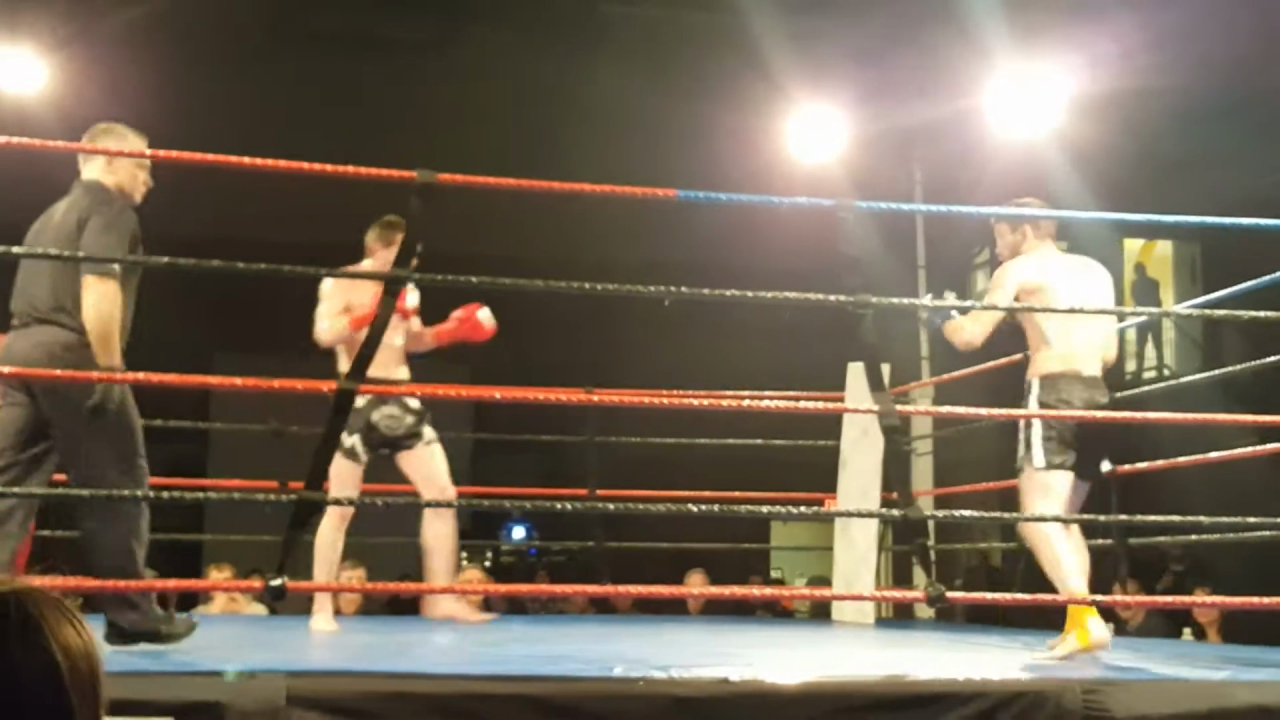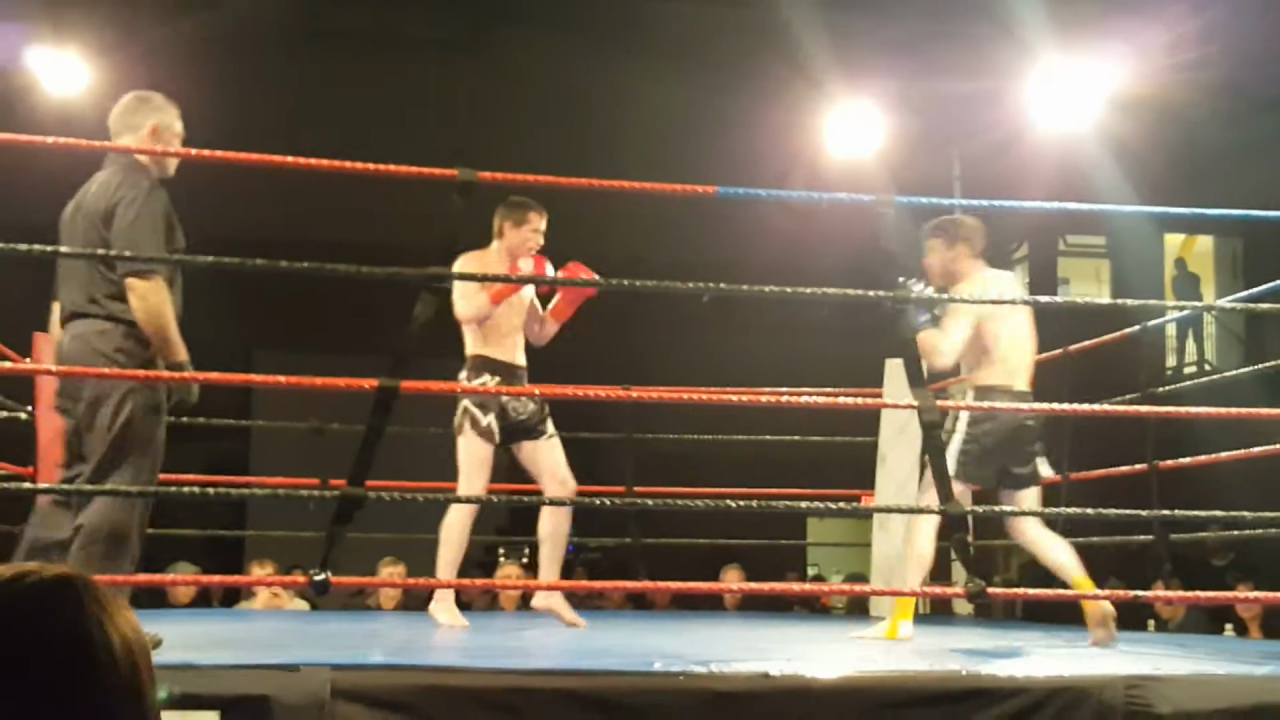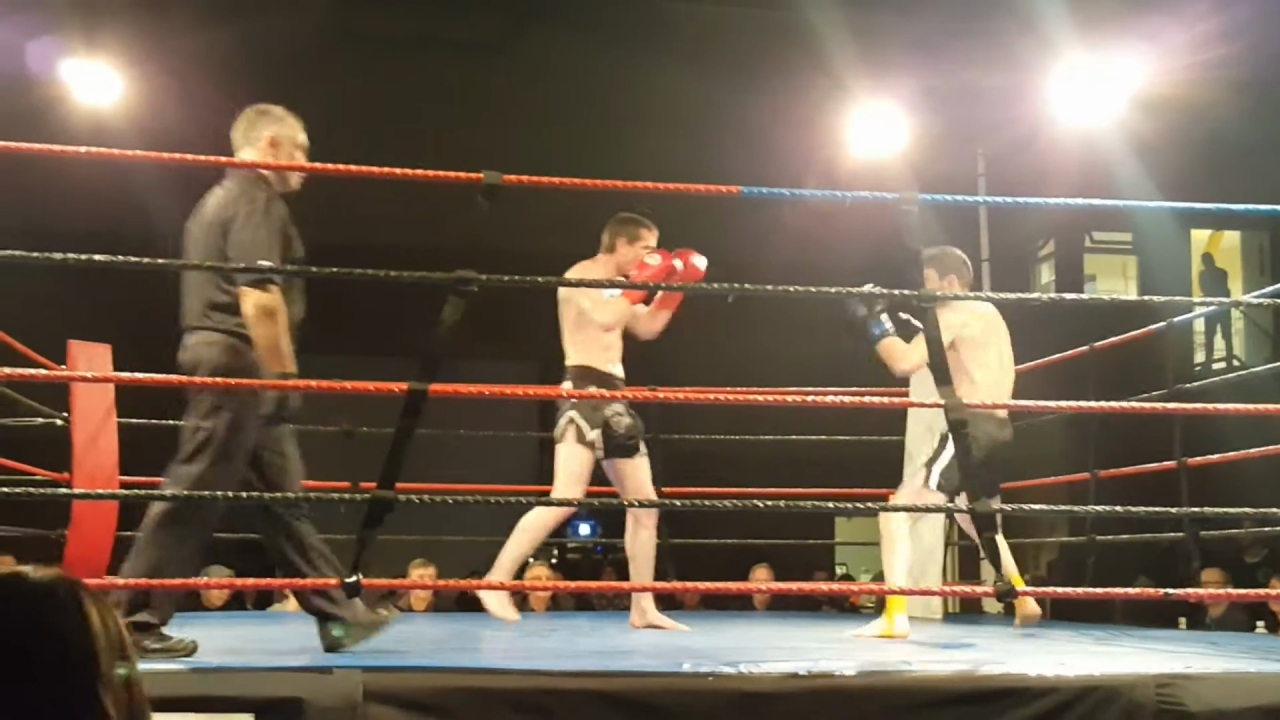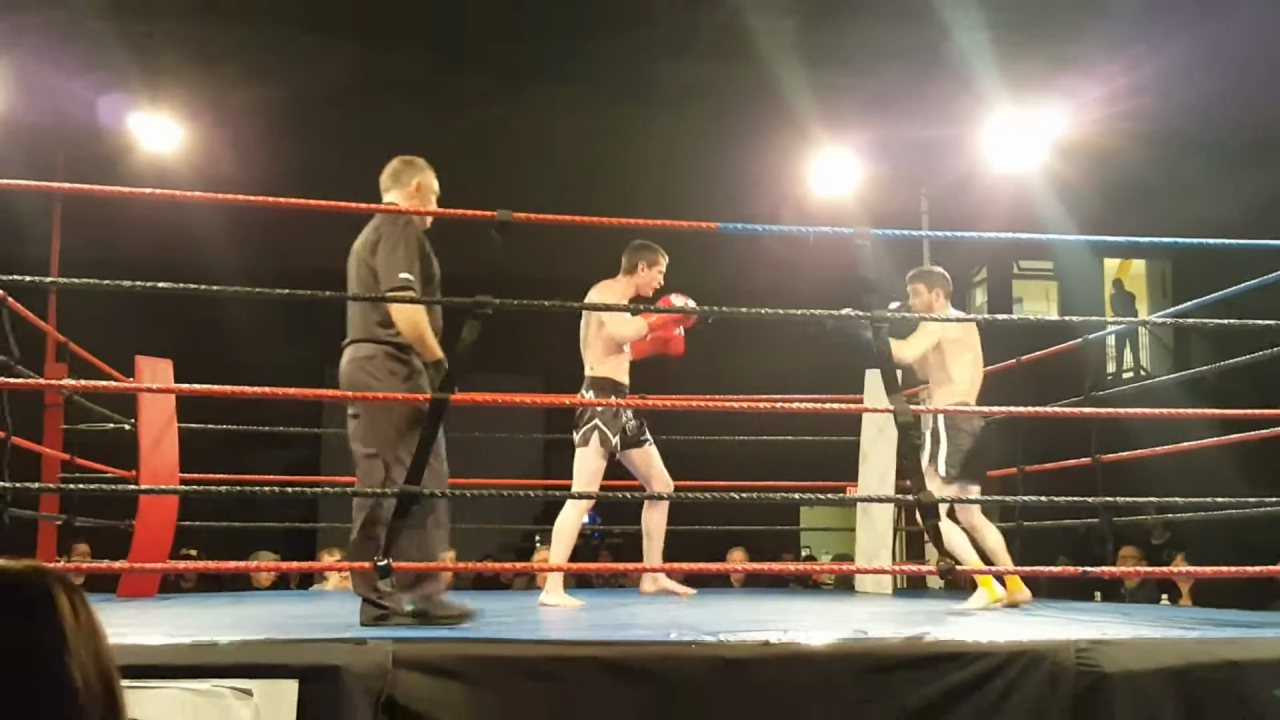
dt=0.5s
person 1, frame 1
left shoulder: (50, 218)
right shoulder: (110, 210)
right elbow: (99, 289)
right wrist: (108, 368)
right hip: (67, 353)
right knee: (115, 486)
right ankle: (128, 611)
person 1, frame 2
left shoulder: (86, 195)
right shoulder: (140, 191)
left elbow: (63, 297)
right elbow: (143, 286)
left wrist: (61, 373)
right wrist: (179, 361)
left hip: (78, 342)
right hip: (119, 349)
left knee: (81, 482)
right knee: (120, 485)
person 1, frame 3
left shoulder: (217, 200)
right shoulder: (259, 201)
right elbow: (258, 296)
right wrist: (283, 371)
left hip: (214, 352)
right hip: (236, 360)
left knee: (281, 493)
right knee: (197, 490)
person 1, frame 4
left shoulder: (370, 234)
right shoulder: (400, 228)
right elbow: (403, 304)
right wrist: (436, 360)
left hip: (360, 361)
right hip: (390, 363)
left knee: (378, 485)
right knee: (421, 479)
left ankle: (377, 598)
right ankle: (418, 591)
person 2, frame 1
left shoulder: (403, 289)
right shoulder: (339, 283)
right elbow: (324, 335)
left wrist: (453, 329)
right wrist: (375, 309)
left hip: (403, 400)
right hip: (359, 398)
left knee: (443, 495)
right knee: (341, 508)
left ankle: (441, 597)
right ankle: (321, 608)
person 2, frame 2
left shoulder: (524, 275)
right shoulder: (471, 263)
left elbow: (538, 334)
right elbow: (465, 311)
left wrist: (569, 297)
right wrist: (512, 284)
left hip: (520, 386)
right hip: (484, 381)
left knee: (563, 486)
right knee: (472, 493)
left ankle: (549, 589)
right ankle: (443, 597)
person 2, frame 3
left shoulder: (615, 285)
right shoulder: (582, 274)
left elbow: (647, 328)
right elbow: (607, 317)
left wrist: (674, 283)
right wrist: (645, 279)
left hip: (615, 396)
right hip: (583, 392)
left knee: (645, 504)
right knee: (566, 500)
left ankle: (643, 607)
right ankle: (496, 582)
person 2, frame 4
left shoulder: (620, 302)
right shoulder: (605, 293)
right elbow: (625, 332)
left wrist: (658, 341)
right wrist: (664, 316)
left hip: (619, 403)
right hip: (601, 401)
left knee: (661, 485)
right knee: (583, 497)
left ankle: (653, 574)
right ankle: (553, 588)
person 3, frame 1
left shoulder: (1017, 270)
right shoulder: (1097, 272)
left elbow: (969, 337)
right elbow: (1110, 352)
left wrist: (943, 317)
left hip: (1051, 396)
right hip: (1094, 395)
left knee: (1039, 521)
right knee: (1064, 516)
left ankle: (1087, 621)
right ankle: (1080, 624)
person 3, frame 2
left shoulder: (969, 291)
right shoulder: (1008, 283)
left elbow: (942, 357)
left wrist: (918, 321)
right wrist: (933, 315)
left hip: (987, 410)
right hip: (1021, 411)
left knee: (927, 511)
right knee: (1027, 528)
left ankle: (900, 619)
right ankle: (1095, 602)
person 3, frame 3
left shoulder: (953, 314)
right shoulder: (990, 315)
left elbow: (907, 362)
left wrist: (877, 324)
right wrist: (917, 332)
left hip: (970, 432)
right hip: (998, 431)
left knee: (895, 515)
right knee: (975, 524)
left ankle: (894, 616)
right ankle: (1026, 601)
person 3, frame 4
left shoulder: (938, 323)
right shoulder: (962, 323)
left elbow: (905, 354)
left hip: (948, 423)
right hip: (964, 421)
right knee: (970, 516)
left ankle: (988, 585)
right ankle: (1016, 587)
